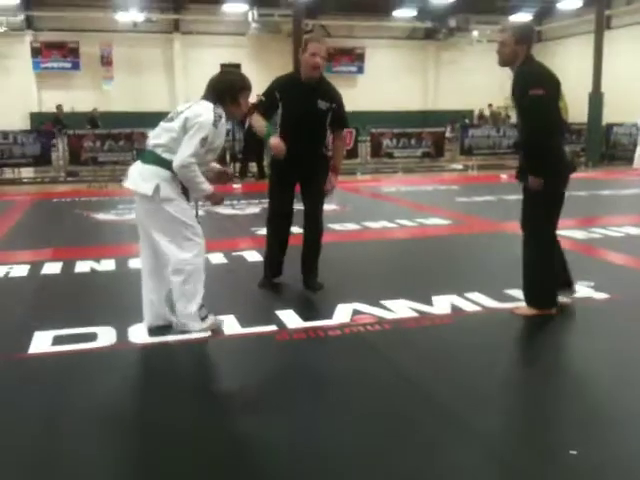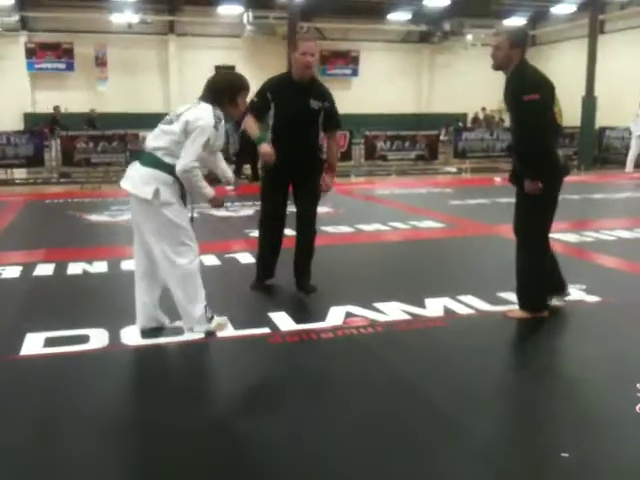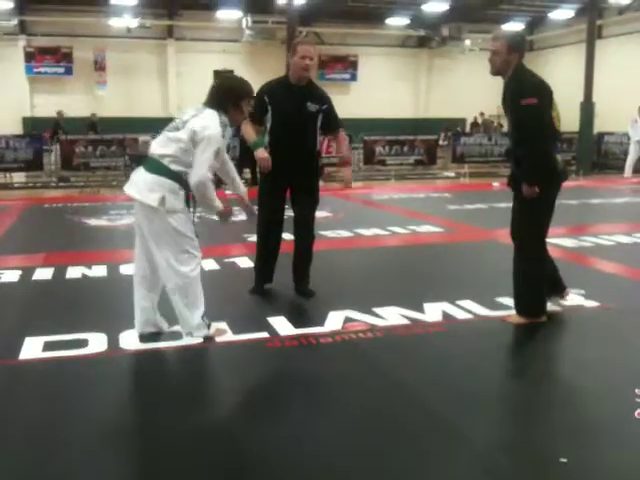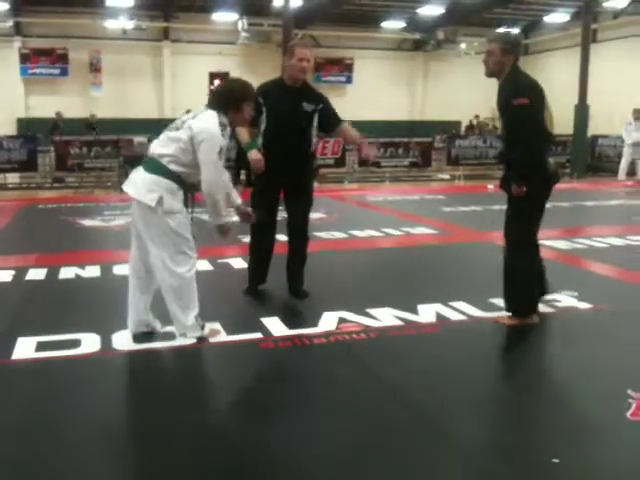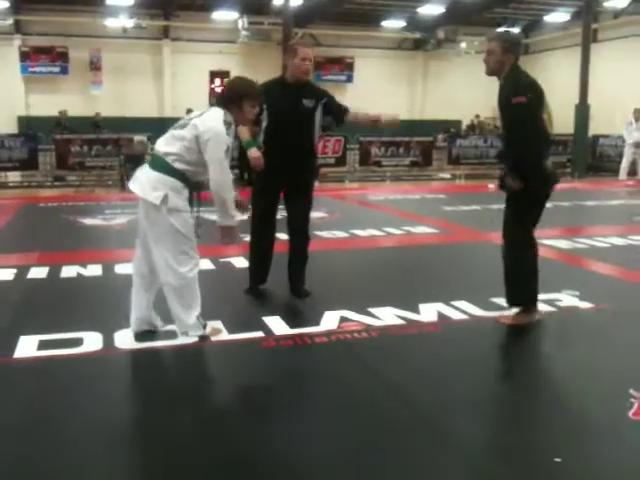
dt=0.1s
person 1, frame 1
left shoulder: (535, 77)
right shoulder: (524, 74)
left elbow: (543, 128)
left wrist: (535, 171)
right wrist: (531, 168)
left hip: (547, 168)
right hip: (543, 166)
left knee: (537, 231)
right knee: (538, 228)
left ankle: (542, 301)
right ankle: (560, 282)
person 1, frame 2
left shoulder: (529, 82)
right shoulder: (517, 78)
left elbow: (538, 132)
left wrist: (533, 176)
right wrist: (526, 171)
left hip: (540, 173)
right hip: (535, 170)
left knee: (530, 234)
right knee: (531, 231)
left ankle: (535, 304)
right ankle: (552, 286)
person 1, frame 3
left shoulder: (528, 86)
right shoulder: (516, 83)
left elbow: (537, 137)
left wrist: (530, 180)
right wrist: (525, 175)
left hip: (538, 177)
right hip: (534, 174)
left knee: (527, 239)
right knee: (528, 236)
left ankle: (533, 309)
right ankle: (553, 288)
person 1, frame 4
left shoulder: (521, 88)
right shoulder: (511, 84)
left elbow: (529, 138)
left wrist: (520, 179)
right wrist: (515, 176)
left hip: (530, 178)
right hip: (527, 175)
left knee: (519, 240)
right knee: (521, 237)
left ankle: (524, 310)
right ankle: (535, 291)
person 1, frame 5
left shoulder: (519, 86)
right shoulder: (515, 83)
left elbow: (527, 137)
left wrist: (515, 174)
right wrist: (513, 170)
left hip: (529, 177)
right hip: (531, 174)
left knee: (516, 238)
right knee: (520, 236)
left ankle: (526, 307)
right ankle: (528, 301)
person 2, frame 1
left shoulder: (203, 110)
right shoulder: (209, 118)
right elbow: (184, 163)
left wrist: (215, 171)
right wrist: (206, 191)
left hip: (148, 178)
right hip: (160, 182)
left knee: (157, 252)
right knee: (188, 246)
left ankle: (157, 317)
right ankle: (193, 316)
person 2, frame 2
left shoulder: (202, 112)
right shoulder: (208, 121)
left elbow: (210, 155)
right elbow: (186, 167)
left wrist: (229, 177)
right wrist: (208, 195)
left hip: (145, 180)
right hip: (158, 185)
left knee: (150, 254)
right knee: (183, 252)
left ankle: (149, 318)
right ankle: (199, 320)
person 2, frame 3
left shoulder: (205, 118)
right shoulder: (213, 129)
left elbow: (222, 162)
right elbow: (200, 179)
left wrist: (242, 193)
right wrist: (216, 207)
left hip: (148, 185)
right hip: (162, 191)
left knee: (151, 260)
right knee: (184, 259)
left ankle: (148, 323)
right ankle: (196, 326)
person 2, frame 4
left shoulder: (206, 120)
right shoulder: (213, 129)
left elbow: (217, 171)
right elbow: (211, 182)
left wrist: (237, 204)
right wrist: (221, 220)
left hip: (147, 185)
right hip: (161, 191)
left knee: (145, 260)
right knee: (179, 260)
left ankle: (140, 322)
right ankle: (190, 327)
person 2, frame 5
left shoulder: (214, 118)
right shoulder: (219, 129)
left elbow: (215, 172)
right elbow: (220, 180)
left wrist: (234, 198)
right wrist: (228, 221)
left hip: (154, 183)
right hip: (165, 189)
left knee: (150, 257)
right knee: (181, 259)
left ankle: (142, 320)
right ankle: (191, 325)
person 3, frame 1
left shoulder: (330, 94)
right shoulder: (281, 85)
left elbow: (338, 134)
right elbow: (256, 116)
left wrist: (334, 171)
right wrist: (270, 135)
left hip: (316, 164)
right hip: (284, 161)
left knee: (314, 220)
right knee: (278, 217)
left ankle: (310, 275)
right ankle: (271, 273)
person 3, frame 2
left shoulder: (322, 94)
right shoulder: (273, 86)
left elbow: (331, 134)
right elbow: (249, 118)
left wrist: (330, 170)
right wrist: (261, 141)
left hip: (309, 167)
right hip: (277, 164)
left knee: (307, 223)
right knee: (271, 219)
left ankle: (303, 278)
right ankle: (263, 275)
person 3, frame 3
left shoulder: (320, 97)
right shoulder: (271, 90)
left elbow: (337, 131)
right elbow: (249, 122)
left wrist: (346, 163)
right wrist: (259, 147)
left hip: (307, 171)
right hip: (274, 168)
left knee: (305, 227)
right knee: (269, 224)
left ankle: (302, 282)
right ankle: (262, 279)
person 3, frame 4
left shoulder: (315, 98)
right shoulder: (265, 91)
left elbow: (338, 126)
right elbow: (242, 123)
left wrist: (361, 143)
right wrist: (251, 148)
left hip: (301, 172)
right hip: (268, 169)
left knee: (298, 228)
right knee: (262, 225)
left ankle: (295, 283)
right ankle: (255, 281)
person 3, frame 5
left shoulder: (317, 95)
right shoulder: (268, 90)
left elbow: (348, 114)
left wrist: (376, 119)
right wrist: (251, 146)
left hip: (302, 171)
right hip: (269, 169)
left knee: (299, 227)
right knee: (263, 224)
left ankle: (297, 282)
right ankle: (256, 280)
